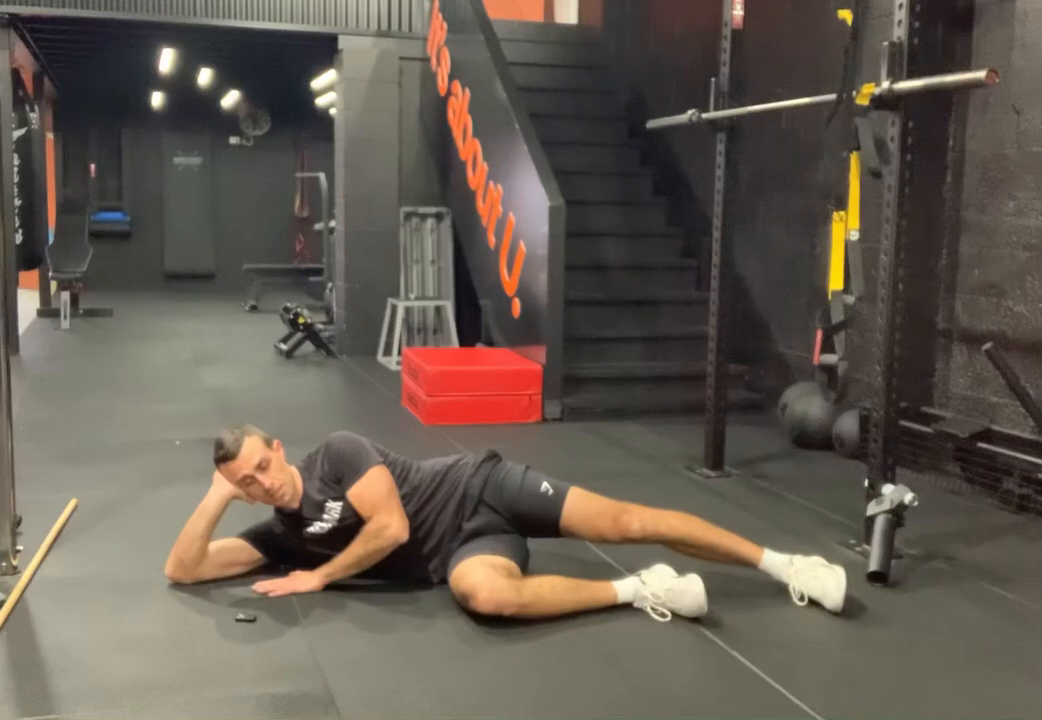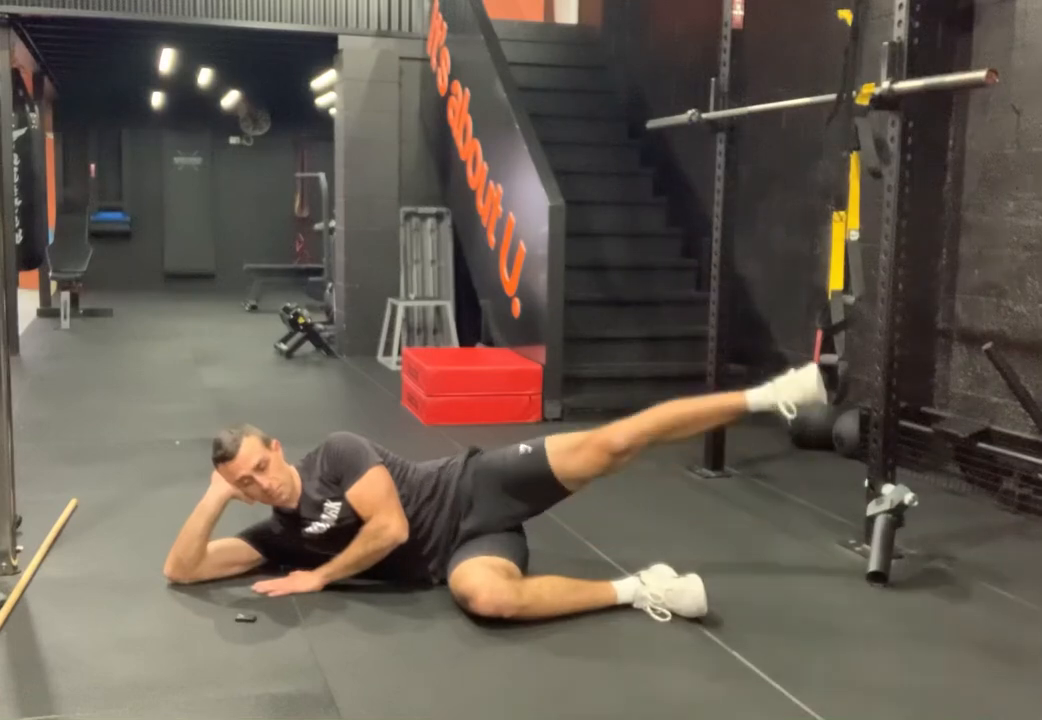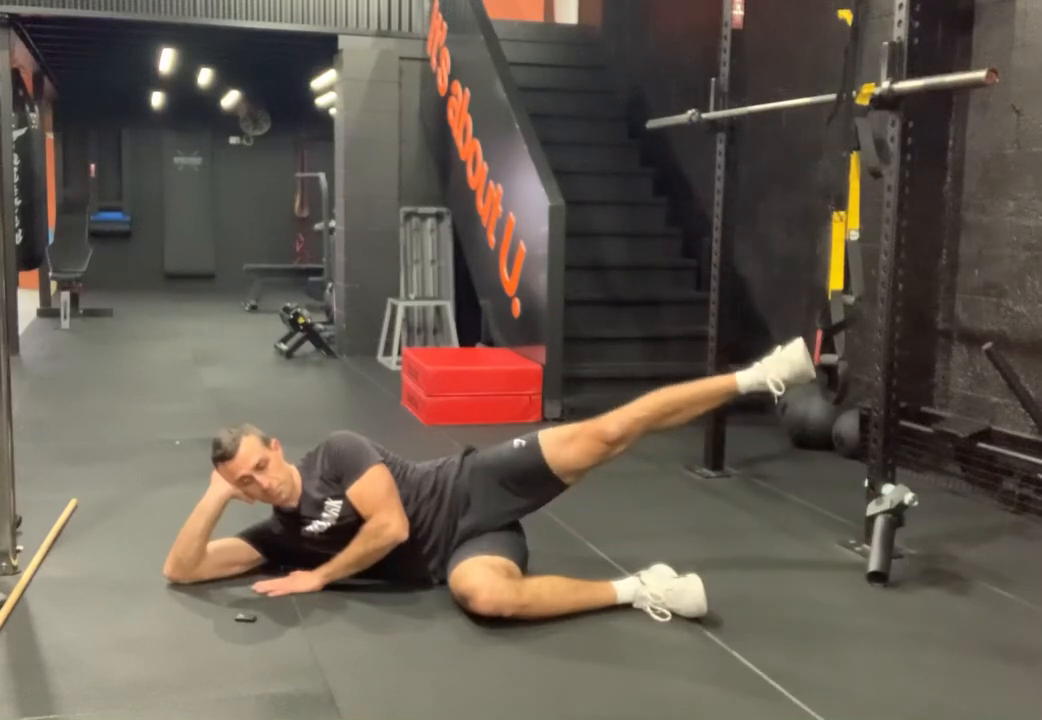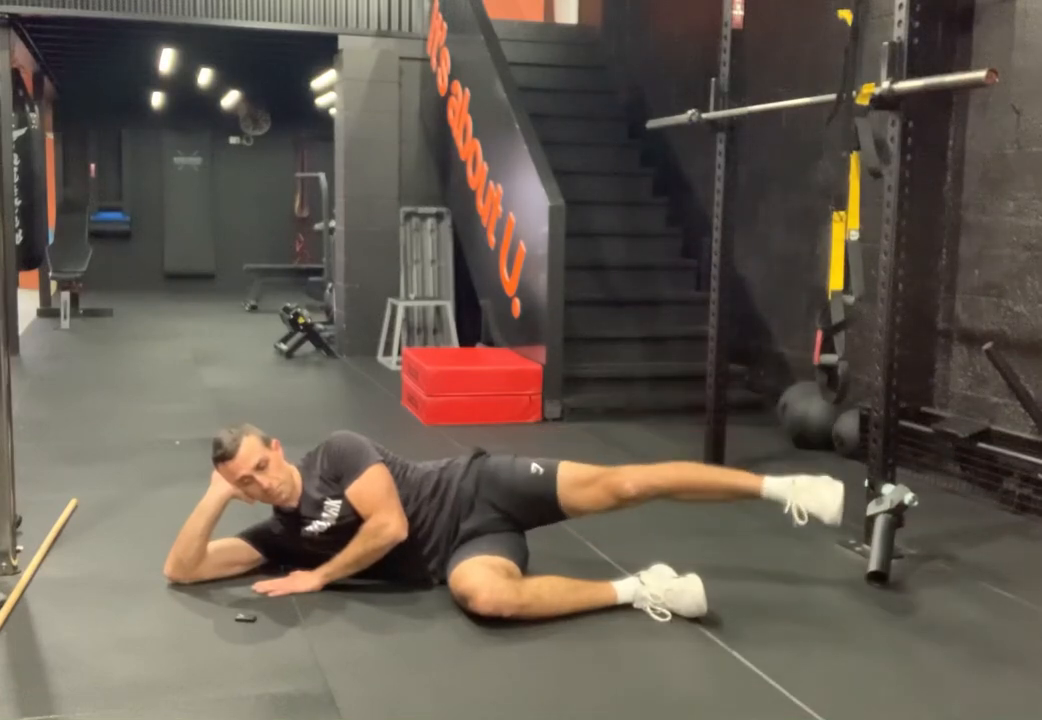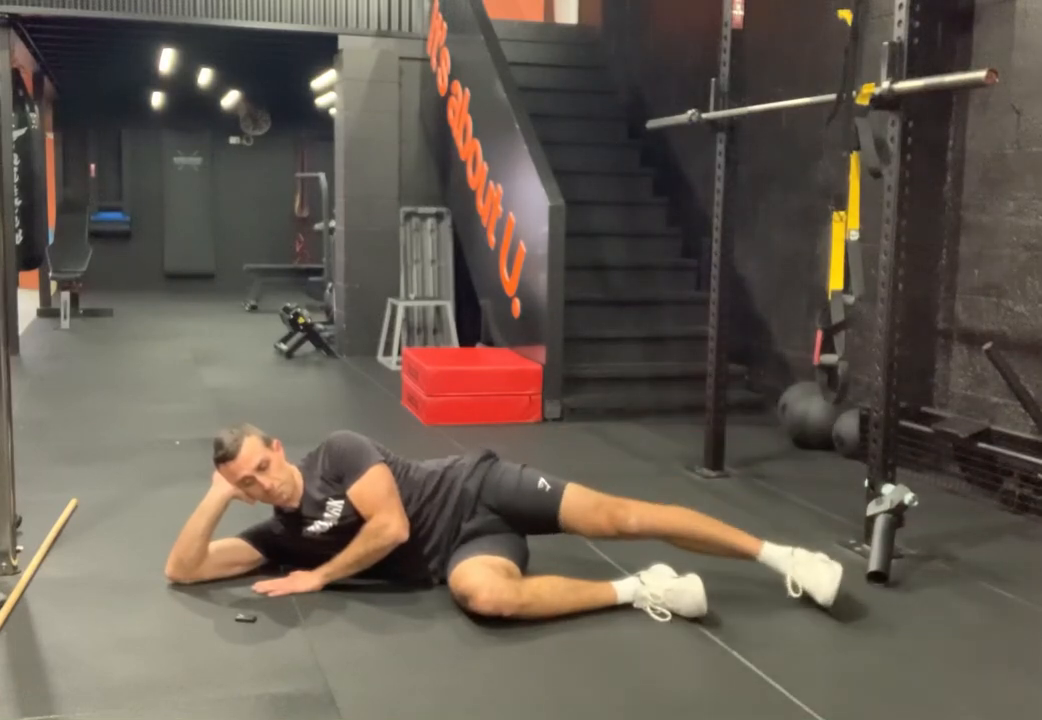
dt=0.7s
person 1, frame 1
left shoulder: (339, 453)
right shoulder: (281, 533)
left elbow: (391, 527)
right elbow: (182, 569)
left wrist: (320, 577)
right wrist: (216, 497)
left hip: (481, 491)
right hip: (463, 550)
left knee: (620, 519)
right knee: (484, 593)
left ankle: (780, 562)
right ankle: (637, 590)
person 1, frame 2
left shoulder: (337, 453)
right shoulder: (280, 534)
left elbow: (392, 528)
right elbow: (181, 569)
left wrist: (320, 578)
right wrist: (214, 497)
left hip: (476, 489)
right hip: (462, 551)
left knee: (608, 445)
right knee: (484, 594)
left ankle: (765, 396)
right ankle: (635, 590)
person 1, frame 3
left shoulder: (337, 452)
right shoulder: (280, 534)
left elbow: (391, 526)
right elbow: (181, 568)
left wrist: (320, 577)
right wrist: (215, 495)
left hip: (474, 489)
right hip: (463, 550)
left knee: (607, 432)
right knee: (484, 594)
left ankle: (754, 378)
right ankle: (635, 590)
person 1, frame 4
left shoulder: (338, 451)
right shoulder: (280, 534)
left elbow: (389, 526)
right elbow: (182, 569)
left wrist: (321, 577)
right wrist: (215, 495)
left hip: (478, 488)
right hip: (459, 549)
left knee: (619, 483)
right knee: (483, 595)
left ankle: (780, 488)
right ankle: (636, 589)
person 1, frame 5
left shoulder: (339, 451)
right shoulder: (280, 533)
left elbow: (391, 527)
right elbow: (182, 569)
left wrist: (319, 577)
right wrist: (216, 495)
left hip: (478, 491)
right hip: (461, 550)
left knee: (615, 514)
right knee: (484, 594)
left ankle: (777, 555)
right ankle: (636, 591)
